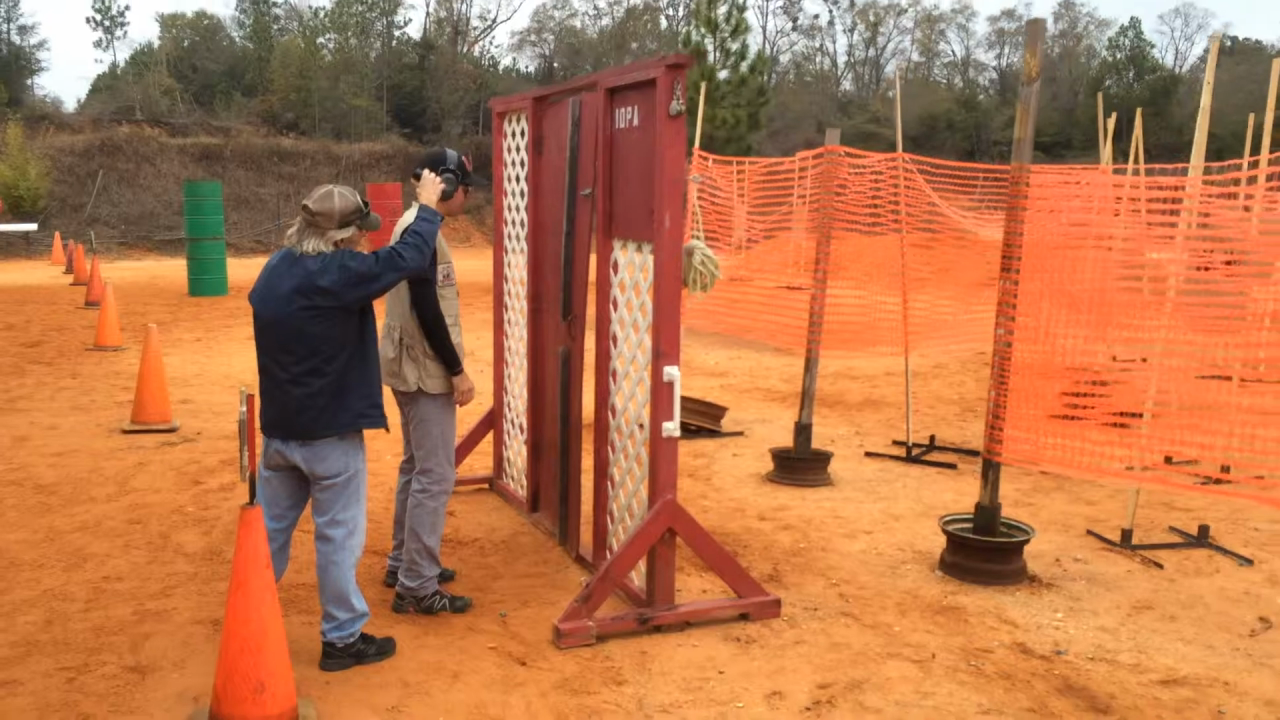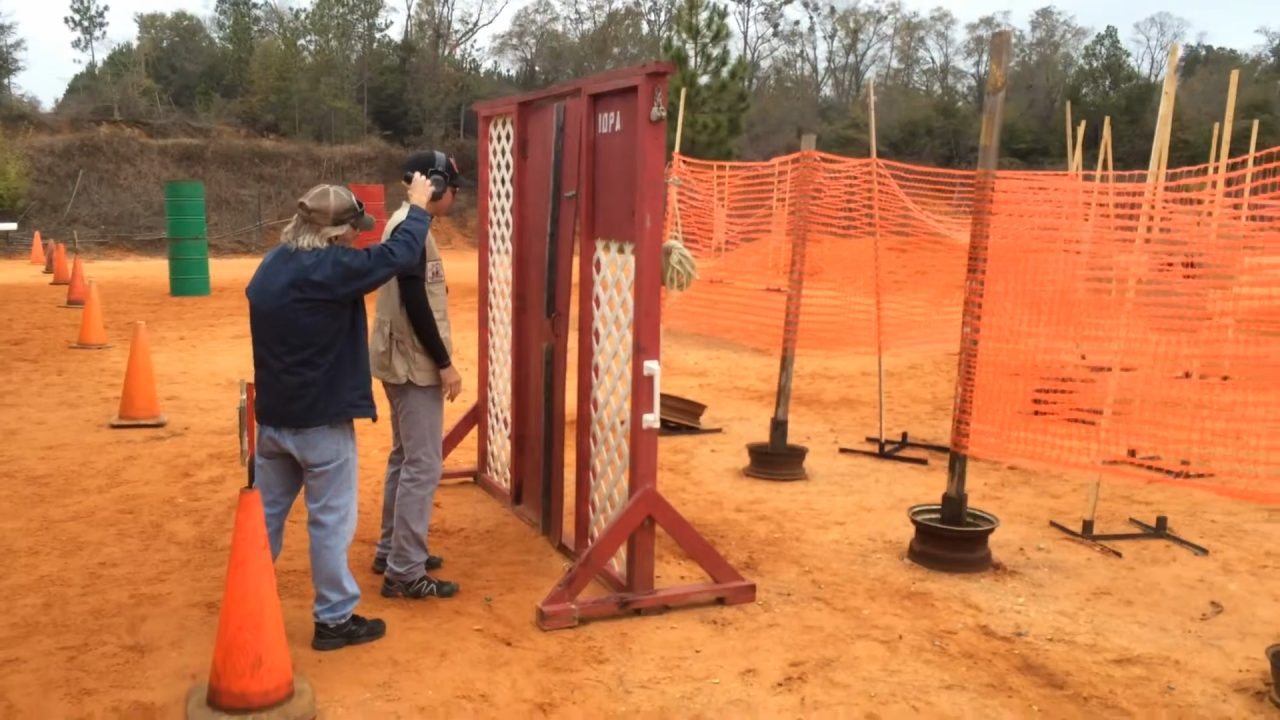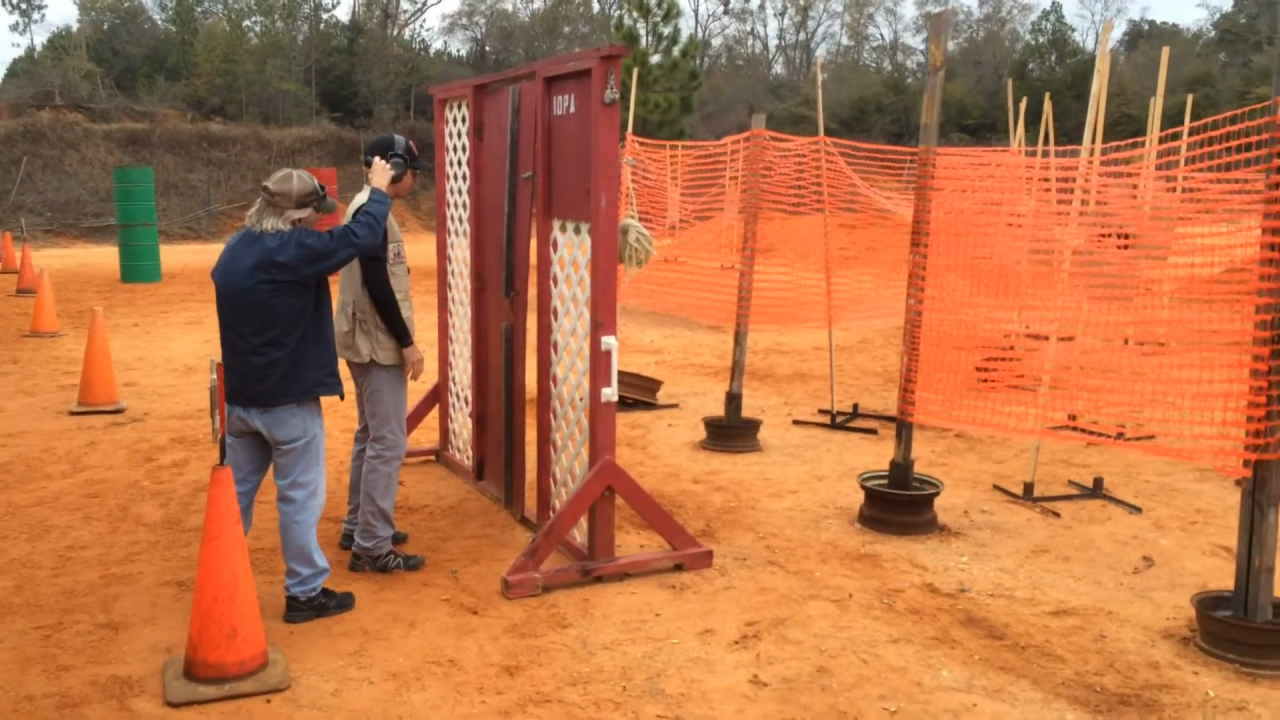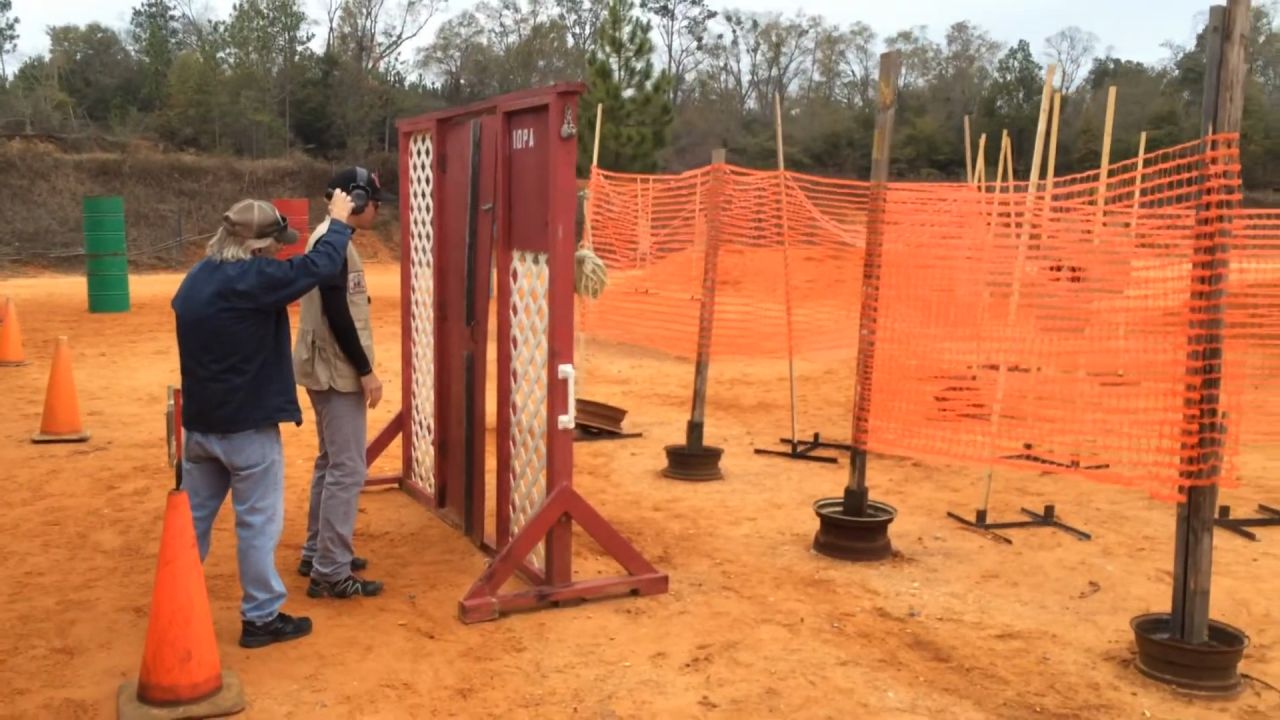
dt=0.5s
person 1, frame 1
left shoulder: (274, 269)
right shoulder: (338, 273)
right elbow: (409, 257)
right wrist: (428, 207)
left hip: (278, 427)
right hip: (330, 433)
left knee: (270, 529)
right knee: (339, 537)
right ankle: (342, 639)
person 1, frame 2
left shoulder: (271, 265)
right shoulder: (331, 268)
right elbow: (399, 254)
right wrist: (418, 207)
left hip: (273, 416)
right hip: (322, 421)
left knee: (264, 516)
right knee: (330, 522)
right ankle: (334, 620)
person 1, frame 3
left shoulder: (235, 249)
right shoulder: (296, 250)
right elbow: (361, 235)
right wrist: (378, 191)
left hip: (240, 396)
right hip: (289, 399)
left knee: (234, 492)
right knee: (300, 497)
right ankle: (304, 593)
person 1, frame 4
left shoulder: (195, 278)
right shoulder: (255, 279)
right elbow: (320, 264)
right wrist: (339, 222)
left hip: (199, 422)
right hip: (248, 425)
left knee: (193, 517)
right knee: (257, 522)
right ankle: (261, 618)
person 2, frame 1
left shoulder: (416, 225)
right elbow: (425, 307)
left wrist: (449, 367)
right wrist: (457, 370)
left hip: (416, 368)
right hip: (425, 371)
left knee: (417, 467)
right knee: (435, 476)
left ankle: (404, 564)
right ankle: (416, 587)
person 2, frame 2
left shoulder: (406, 224)
right shoulder: (410, 227)
right elbow: (415, 303)
left wrist: (437, 361)
right wrist: (445, 363)
left hip: (405, 362)
right hip: (414, 364)
left knee: (405, 458)
right knee: (423, 465)
left ankle: (392, 551)
right ankle: (404, 572)
person 2, frame 3
left shoulder: (367, 208)
right shoulder: (370, 210)
right elbow: (376, 284)
left wrist: (400, 340)
right wrist: (407, 343)
left hip: (369, 342)
right hip: (379, 344)
left knee: (371, 436)
right knee: (388, 442)
left ankle: (358, 527)
right ankle: (372, 547)
person 2, frame 4
left shoulder: (330, 239)
right elbow: (336, 313)
left wrist: (359, 368)
right wrist: (366, 370)
left hip: (330, 370)
right hip: (339, 372)
left knee: (331, 463)
right knee: (347, 469)
left ankle: (317, 554)
right ankle: (330, 572)
